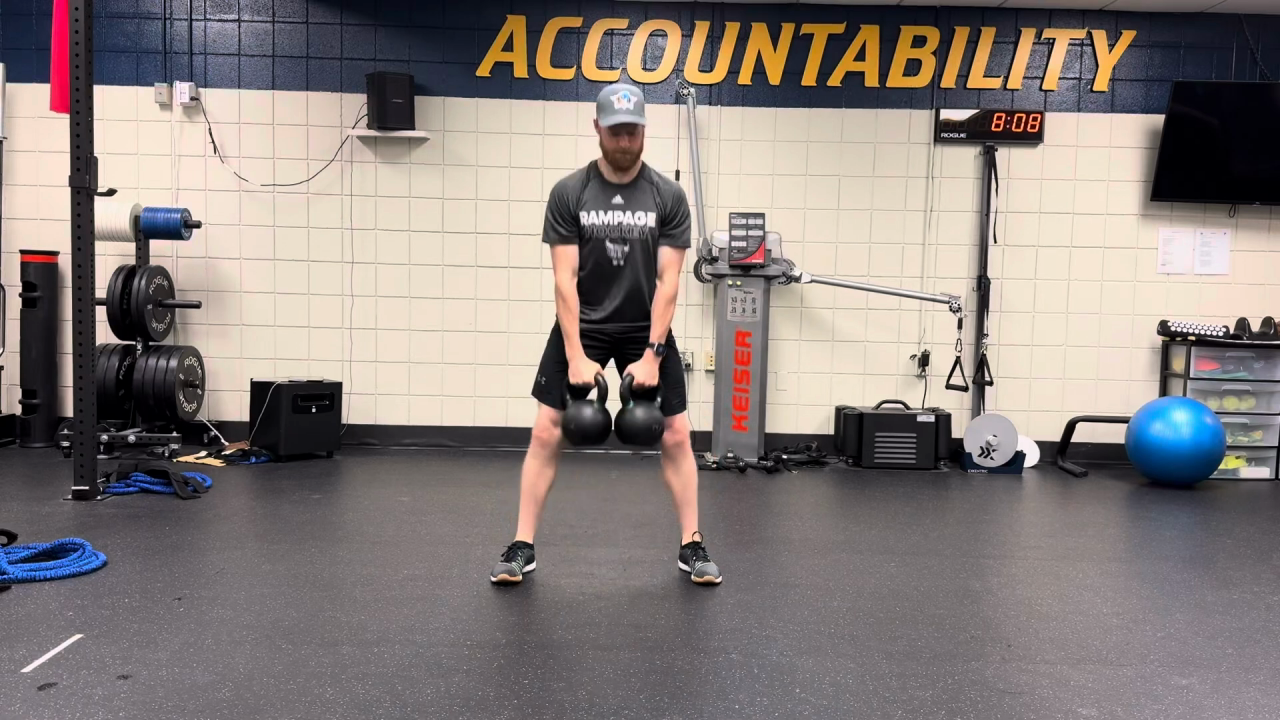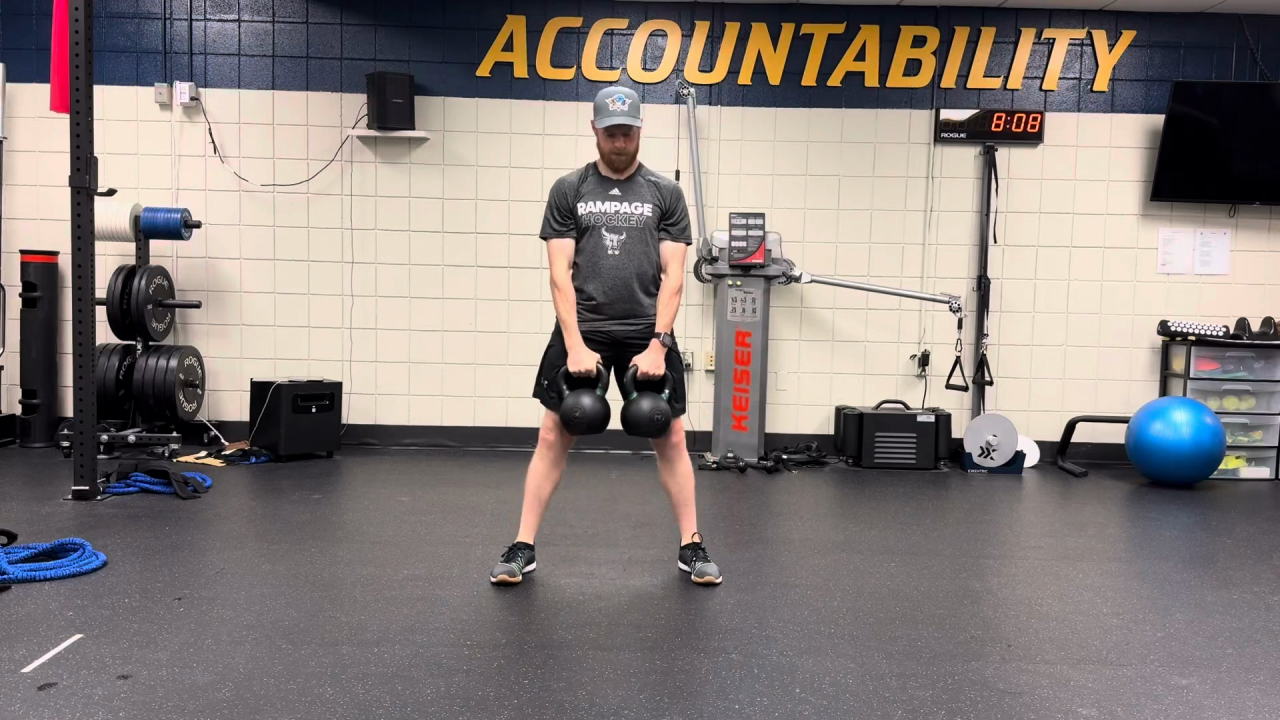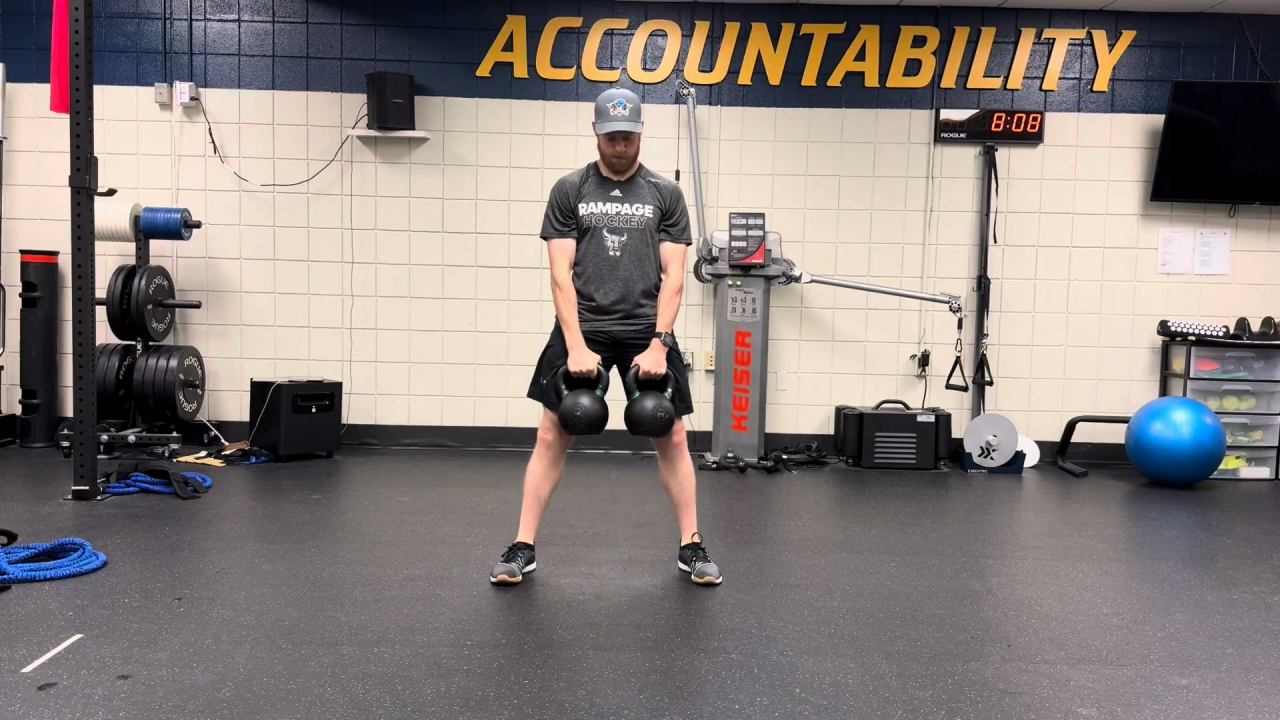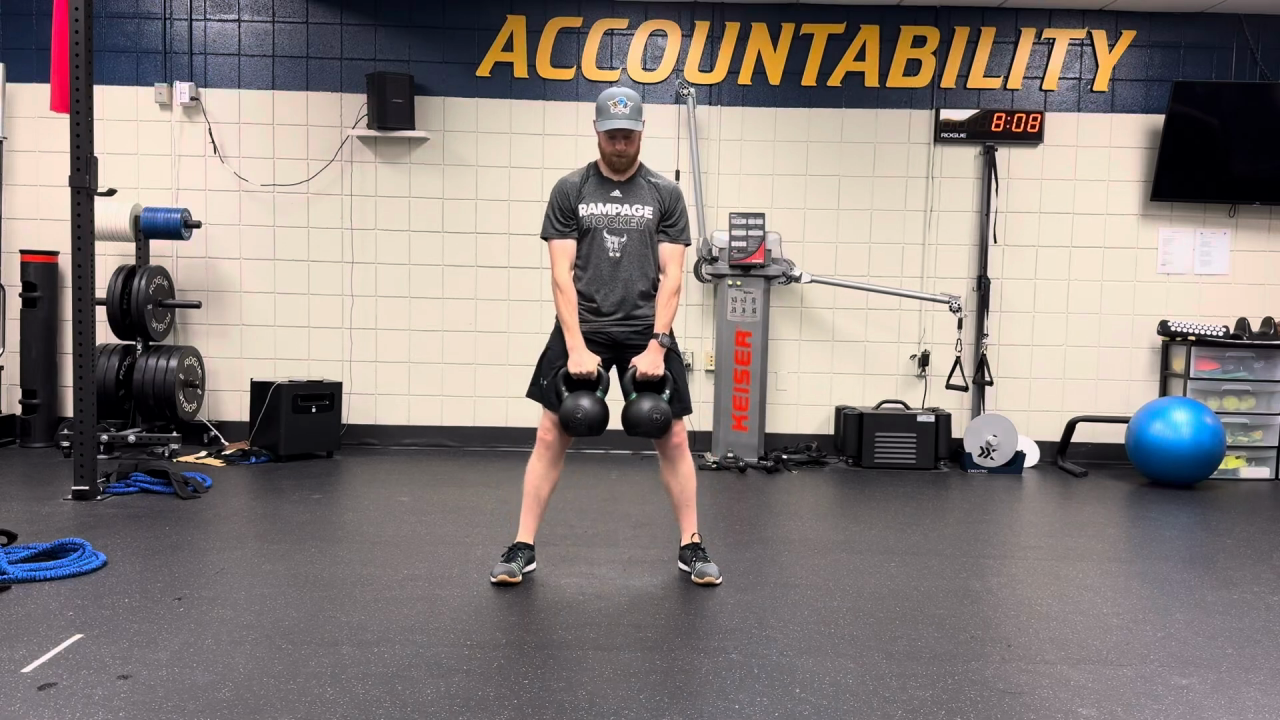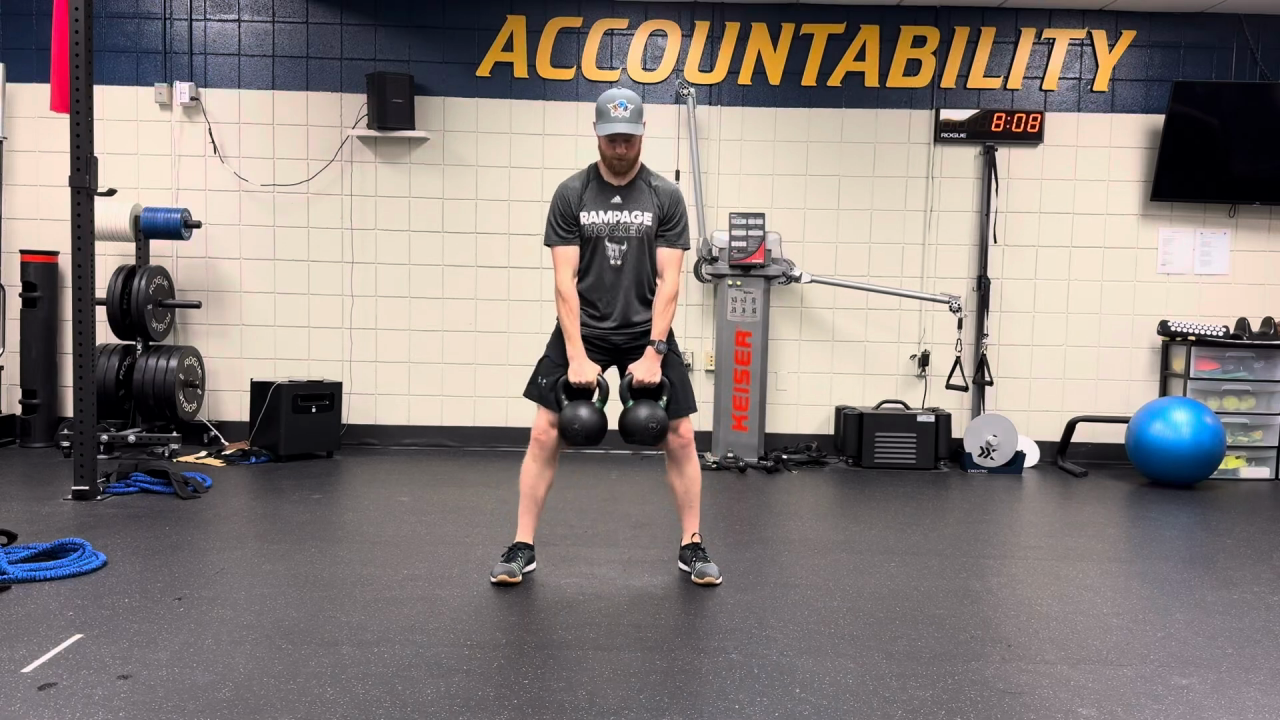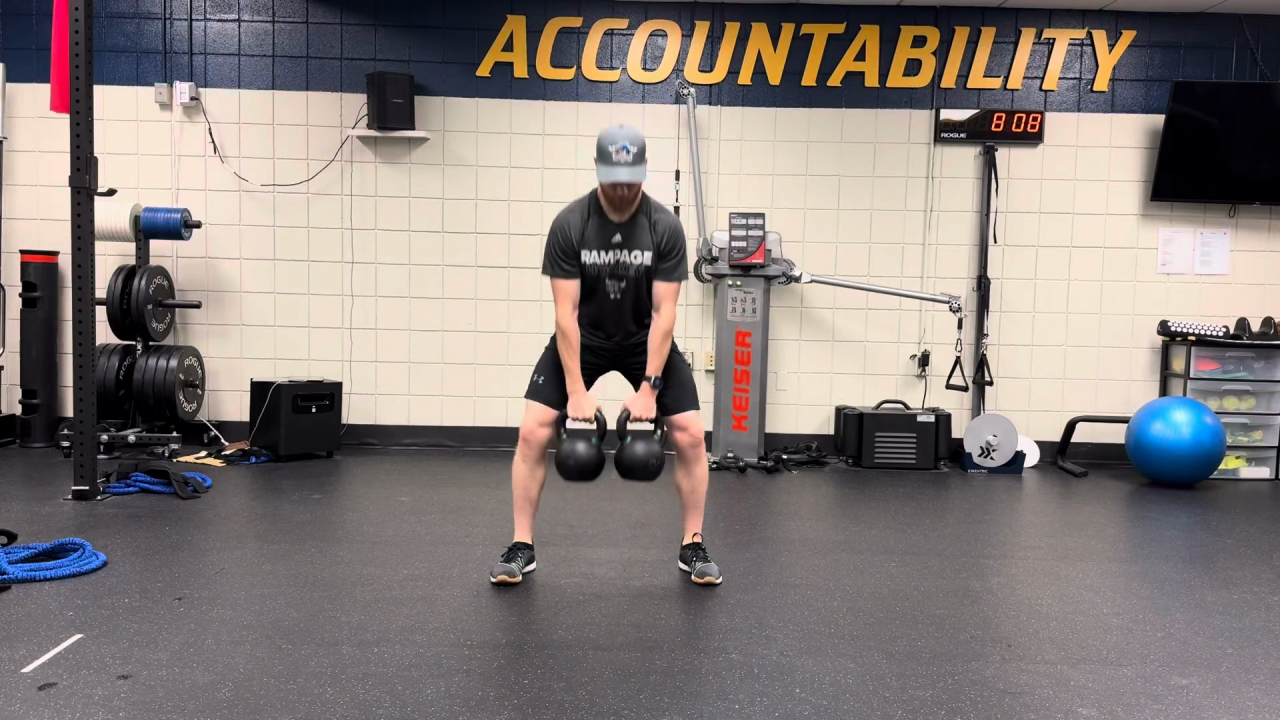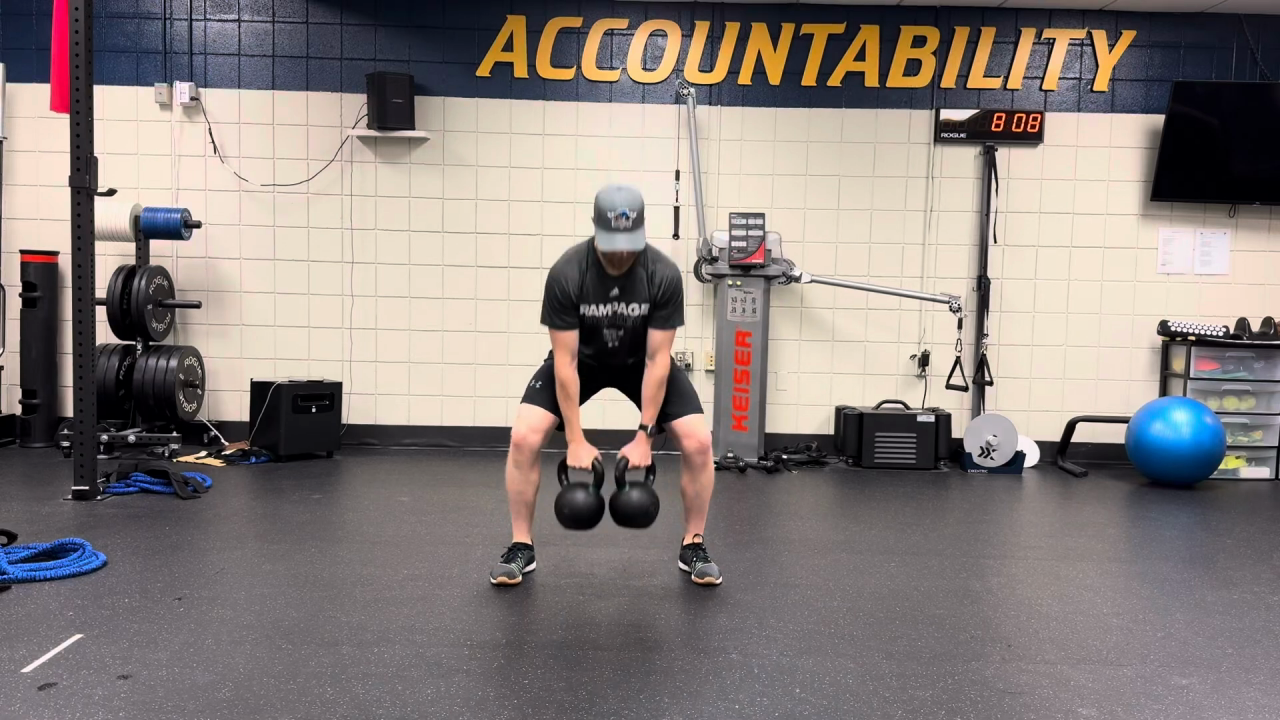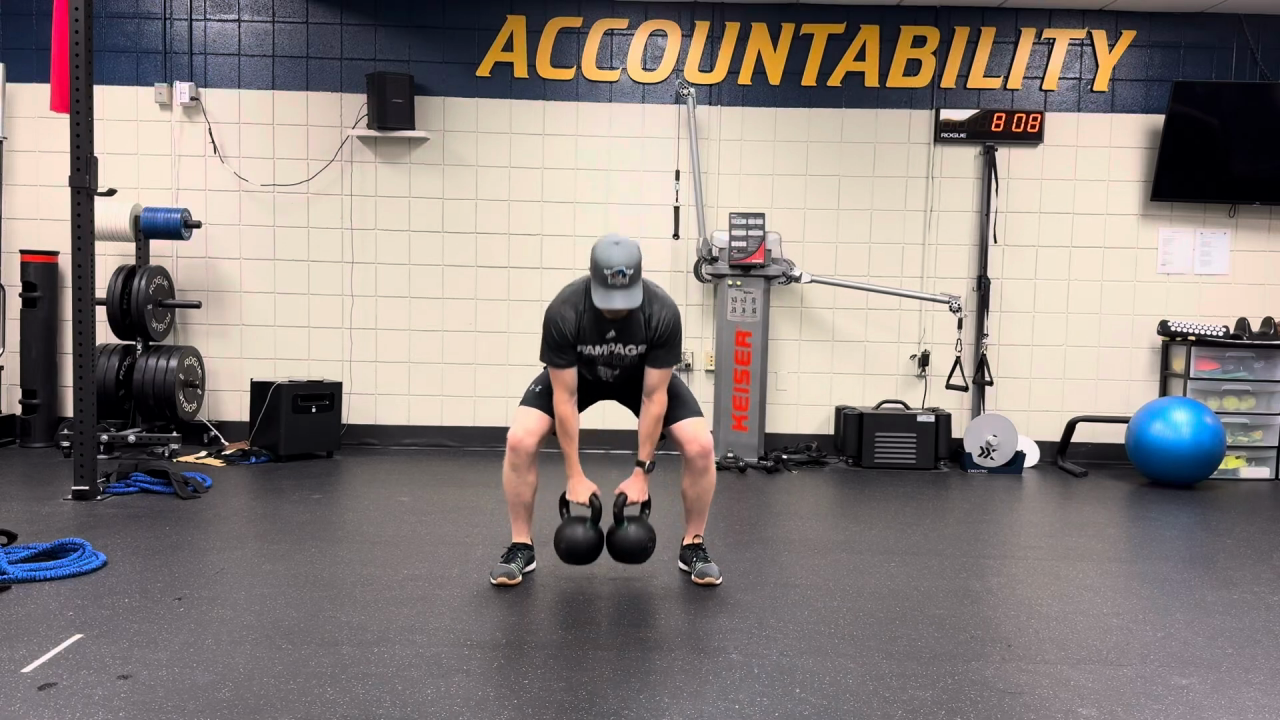
dt=0.2s
person 1, frame 1
left shoulder: (668, 195)
right shoulder: (568, 192)
left elbow: (669, 280)
right elbow: (565, 277)
left wrist: (652, 354)
right wrist: (575, 356)
left hip: (645, 327)
right hip: (582, 324)
left knee: (676, 438)
right knee: (546, 435)
left ankle: (691, 544)
right ankle: (522, 545)
person 1, frame 2
left shoulder: (665, 192)
right shoulder: (568, 189)
left elbow: (673, 275)
right elbow: (561, 272)
left wrist: (659, 343)
right wrist: (574, 343)
left hip: (646, 333)
right hip: (582, 331)
left knee: (671, 440)
right knee: (552, 439)
left ankle: (691, 545)
right ankle: (523, 547)
person 1, frame 3
left shoulder: (666, 194)
right shoulder: (569, 190)
left elbow: (673, 275)
right elbow: (561, 273)
left wrist: (660, 342)
right wrist: (575, 344)
left hip: (647, 335)
right hip: (583, 332)
left knee: (672, 439)
right knee: (551, 438)
left ankle: (691, 545)
right ankle: (523, 547)
person 1, frame 4
left shoulder: (665, 194)
right shoulder: (570, 190)
left elbow: (671, 276)
right elbow: (562, 274)
left wrist: (658, 343)
right wrist: (575, 345)
left hip: (646, 334)
right hip: (582, 331)
left knee: (673, 440)
right knee: (550, 439)
left ankle: (691, 545)
right ankle: (523, 546)
person 1, frame 5
left shoulder: (666, 196)
right shoulder: (571, 193)
left elbow: (669, 281)
right elbow: (565, 280)
left wrist: (654, 352)
right wrist: (576, 355)
left hip: (646, 334)
right hip: (583, 332)
left knee: (679, 438)
right knee: (545, 436)
left ankle: (692, 546)
right ankle: (522, 547)
person 1, frame 6
left shoulder: (666, 227)
right shoulder: (569, 224)
left elbow: (664, 314)
right elbow: (566, 313)
left wrist: (649, 387)
right wrist: (575, 391)
left hip: (646, 342)
right hip: (582, 340)
left knee: (690, 435)
right knee: (533, 431)
left ankle: (692, 545)
right ankle: (521, 547)
person 1, frame 7
left shoulder: (665, 275)
right shoulder: (566, 274)
left elbow: (658, 359)
right elbow: (565, 361)
left wrist: (644, 436)
right wrist: (575, 441)
left hip: (641, 363)
right hip: (582, 359)
left knee: (698, 441)
right knee: (525, 437)
left ankle: (693, 546)
right ankle: (521, 547)
person 1, frame 8
left shoulder: (663, 312)
right shoulder: (563, 311)
left elbow: (654, 396)
right elbow: (564, 398)
left wrist: (641, 472)
right wrist: (575, 476)
left hip: (642, 379)
right hip: (577, 376)
left knee: (700, 445)
right knee: (521, 440)
left ankle: (693, 546)
right ankle: (521, 547)
